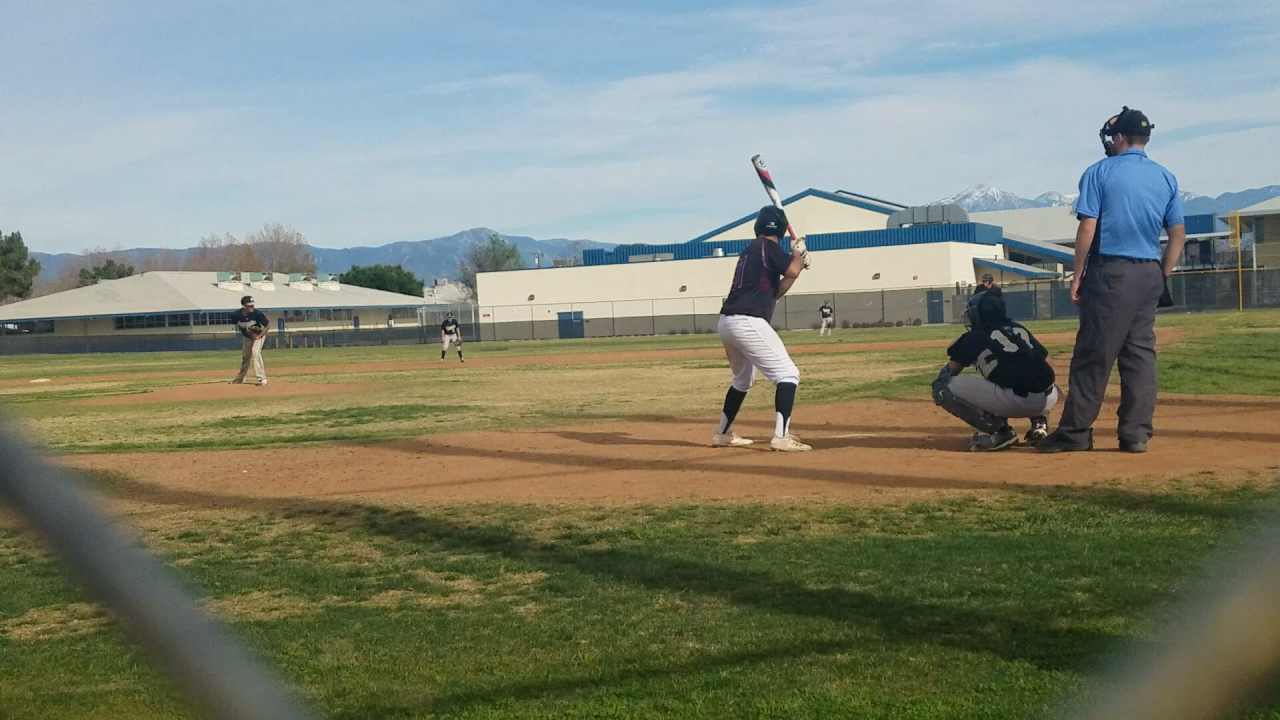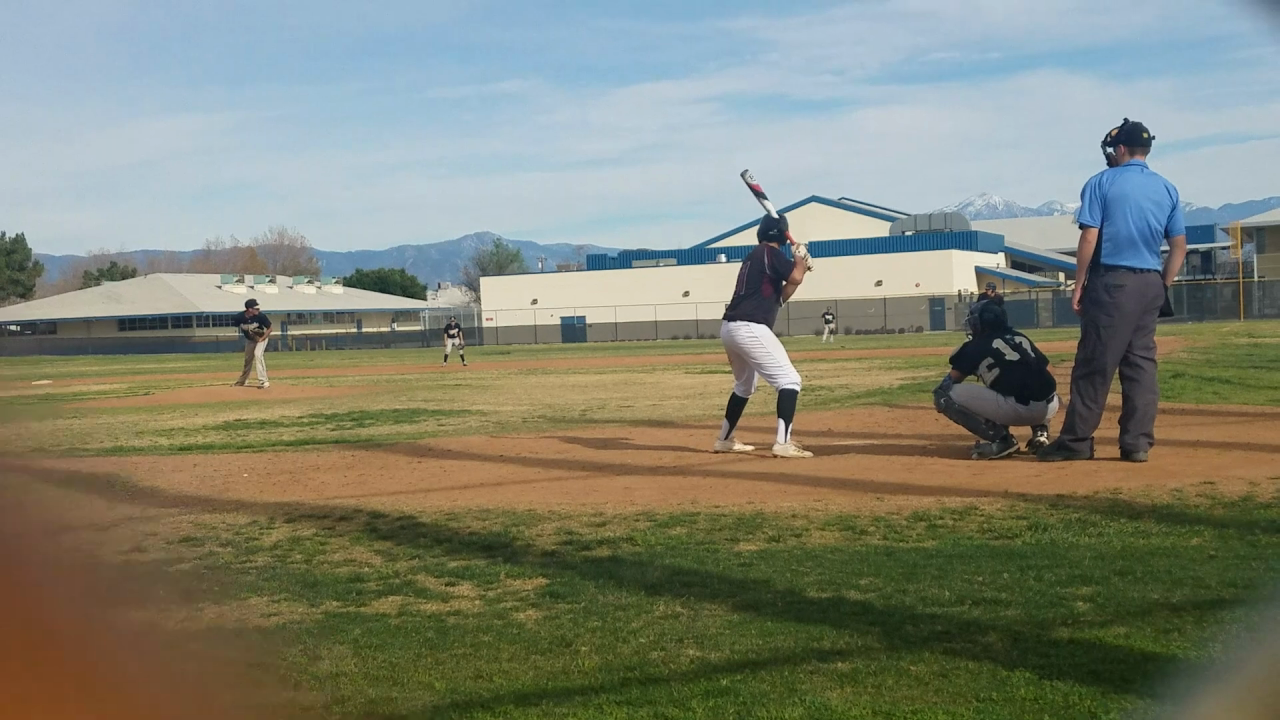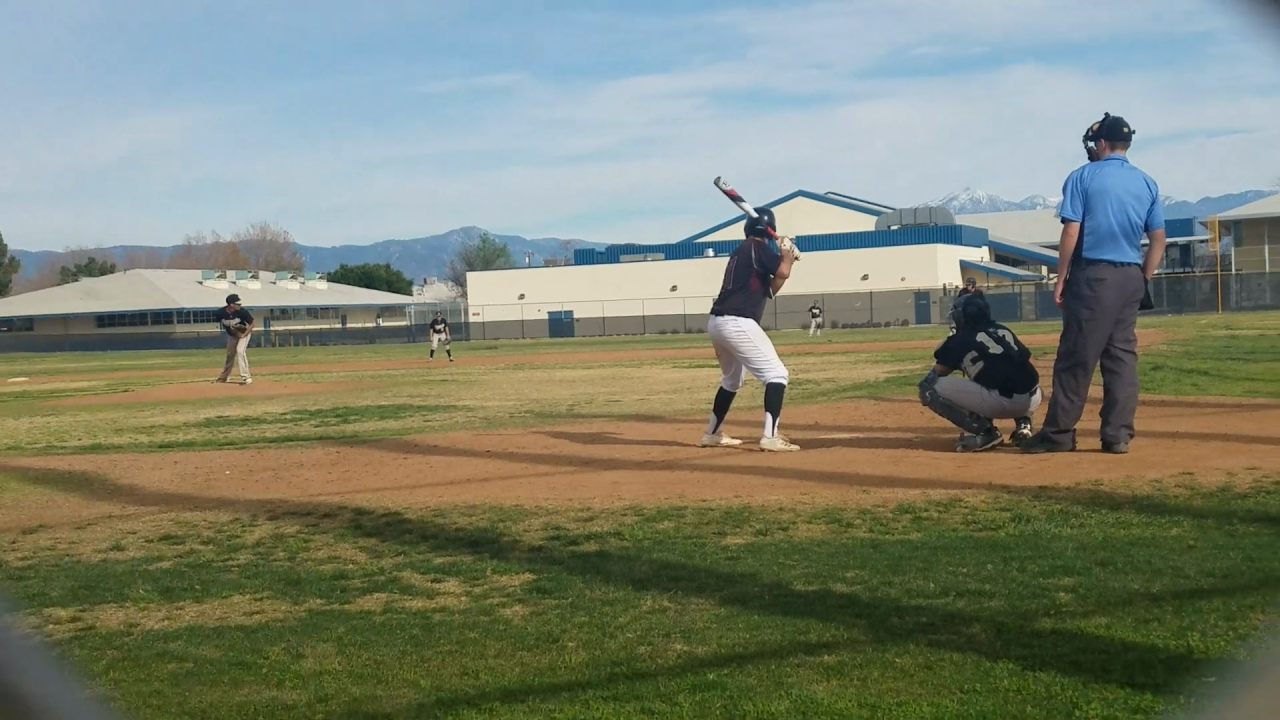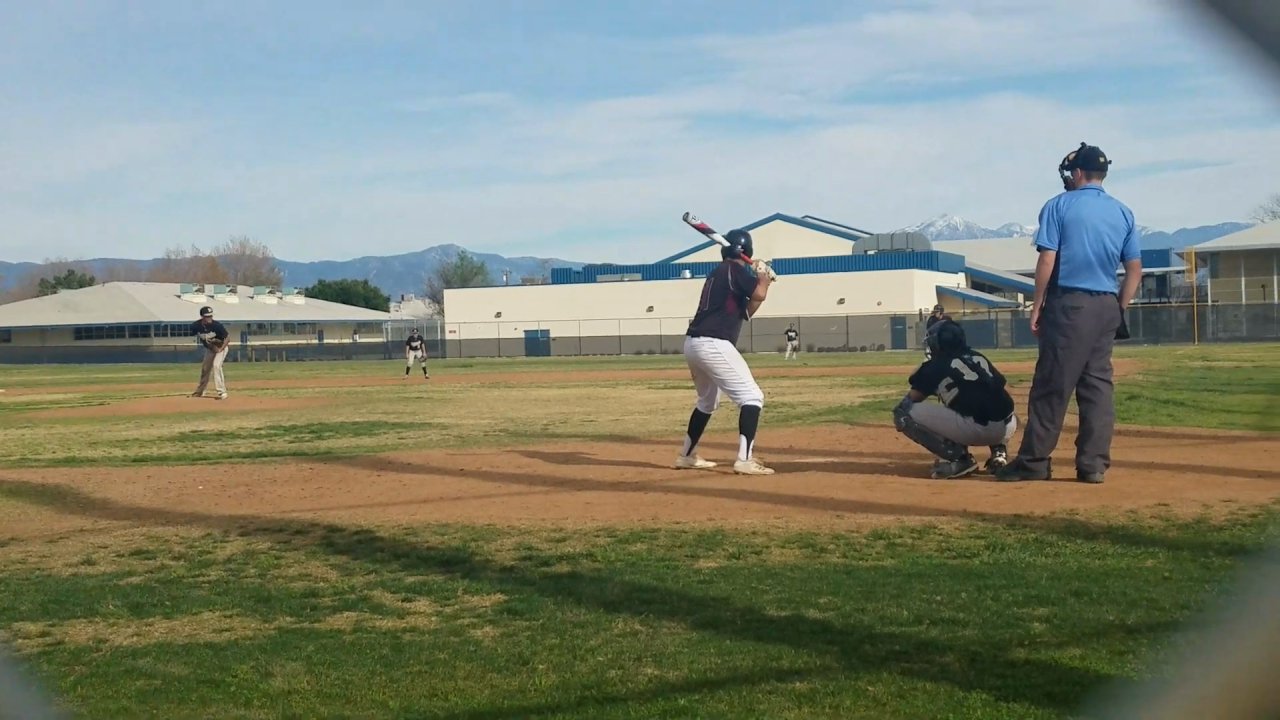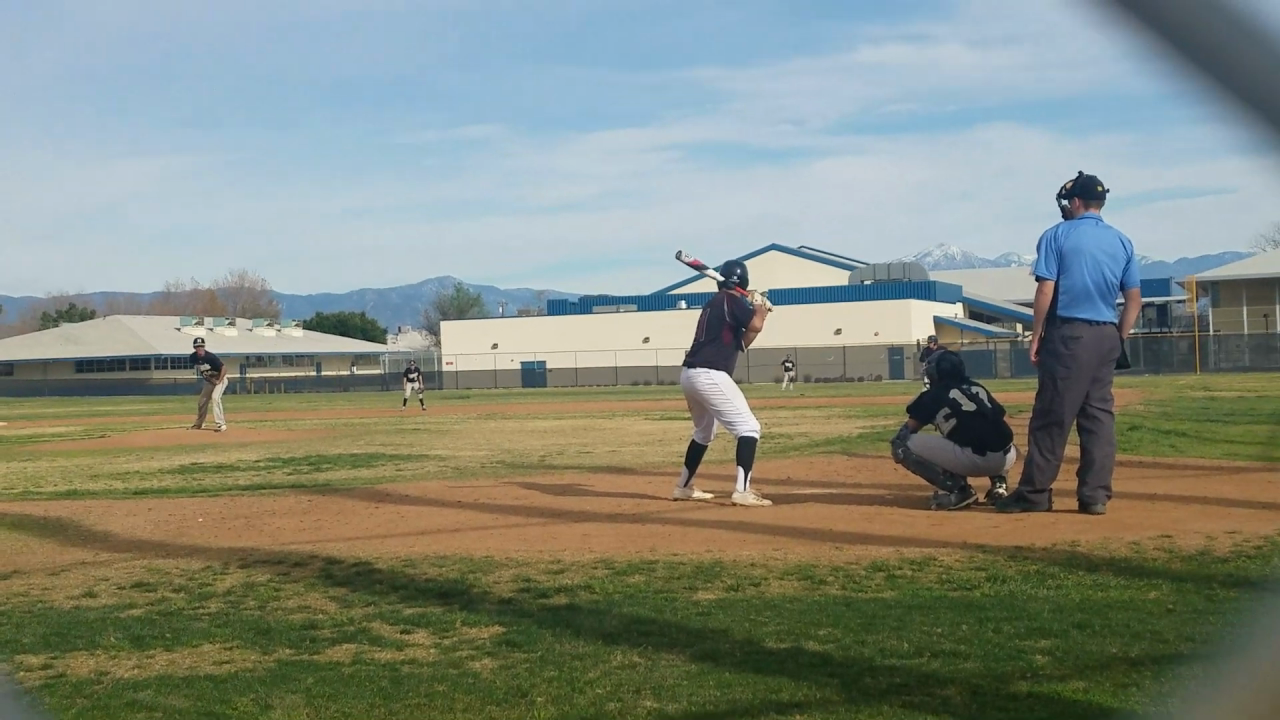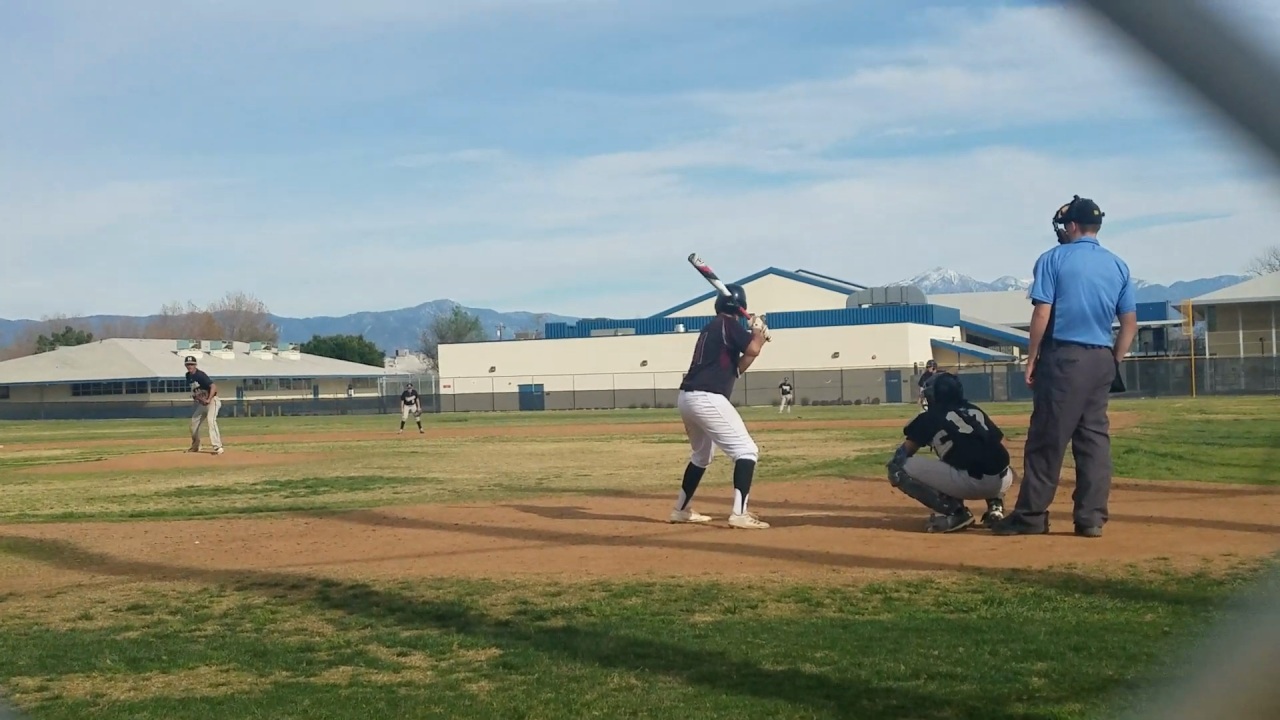
dt=0.2s
person 1, frame 1
left shoulder: (1100, 172)
right shoulder: (1166, 178)
left elbow: (1087, 229)
right elbow: (1178, 236)
left wrist: (1077, 275)
right wrist: (1162, 277)
left hip: (1110, 272)
right hip: (1149, 273)
left knee: (1093, 354)
right knee: (1140, 353)
left ankle: (1075, 433)
right ankle: (1136, 433)
person 1, frame 2
left shoulder: (1101, 182)
right shoulder: (1168, 189)
left elbow: (1089, 239)
right elbow: (1179, 246)
left wrist: (1078, 285)
right wrist: (1162, 287)
left hip: (1111, 282)
right hip: (1150, 284)
left knee: (1095, 363)
right knee: (1142, 363)
left ankle: (1076, 441)
right ankle: (1138, 442)
person 1, frame 3
left shoulder: (1083, 177)
right shoulder: (1147, 184)
left elbow: (1071, 233)
right elbow: (1158, 240)
left wrist: (1061, 278)
right wrist: (1143, 280)
left hip: (1092, 276)
right hip: (1130, 277)
left knee: (1077, 356)
right knee: (1123, 356)
left ankle: (1058, 433)
right ankle: (1119, 434)
person 1, frame 4
left shoulder: (1059, 205)
right shoulder: (1123, 213)
left elbow: (1047, 261)
right elbow: (1134, 269)
left wrist: (1037, 306)
right wrist: (1118, 309)
left hip: (1068, 304)
right hip: (1106, 306)
left knee: (1052, 384)
right knee: (1098, 384)
left ankle: (1033, 461)
right ankle: (1094, 463)
person 1, frame 5
left shoulder: (1057, 235)
right shoulder: (1122, 242)
left elbow: (1046, 291)
right elbow: (1134, 298)
left wrist: (1036, 336)
right wrist: (1119, 339)
left hip: (1068, 334)
right hip: (1107, 336)
left knee: (1052, 415)
right knee: (1099, 415)
left ankle: (1035, 493)
right ankle: (1096, 494)
person 1, frame 6
left shoulder: (1053, 259)
right shoulder: (1118, 266)
left elbow: (1042, 314)
right elbow: (1129, 323)
left wrist: (1032, 359)
right wrist: (1113, 362)
left hip: (1063, 358)
right hip: (1101, 360)
left knee: (1047, 438)
right knee: (1095, 438)
left ankle: (1031, 515)
right ankle: (1092, 517)
person 2, frame 1
left shoulder: (750, 250)
right shoulder: (767, 247)
left elbow: (775, 292)
right elbow: (792, 272)
left wrist: (798, 263)
right wrist: (798, 253)
left hip: (728, 322)
right hip: (748, 323)
left knee: (742, 379)
right knee: (787, 373)
left ankle: (723, 434)
right ankle: (781, 436)
person 2, frame 2
left shoulder: (753, 257)
right shoulder: (770, 253)
left elbow: (779, 297)
right elbow: (795, 278)
left wrist: (801, 267)
right wrist: (799, 258)
left hip: (731, 328)
right hip: (749, 329)
left knee: (744, 385)
right knee: (789, 380)
left ankle: (724, 440)
right ankle: (783, 443)
person 2, frame 3
left shoulder: (740, 251)
right shoulder: (757, 248)
left elbow: (769, 290)
right elbow: (783, 272)
left wrist: (788, 258)
right wrist: (786, 252)
left hip: (718, 323)
right hip: (737, 323)
left knee: (732, 379)
right knee: (776, 374)
left ankle: (712, 433)
right ankle: (770, 437)
person 2, frame 4
left shoulder: (717, 273)
right shoulder: (734, 269)
left elbow: (746, 311)
right elbow: (760, 294)
left wrist: (763, 280)
right wrist: (761, 276)
left hip: (694, 344)
right hip: (713, 344)
left knee: (707, 401)
right knee: (752, 396)
left ankle: (686, 455)
right ankle: (745, 459)
person 2, frame 5
left shoulder: (713, 304)
right shoulder: (730, 300)
left elbow: (741, 343)
right elbow: (756, 326)
left wrist: (759, 312)
right wrist: (758, 307)
left hip: (690, 375)
right hip: (709, 375)
left knee: (704, 432)
right knee: (749, 427)
left ankle: (684, 487)
right ankle: (742, 491)
person 2, frame 6
left shoulder: (711, 328)
right shoulder: (728, 324)
left elbow: (736, 369)
right elbow: (753, 350)
left wrist: (758, 339)
right wrist: (758, 332)
left hip: (688, 398)
right hip: (707, 399)
left knee: (701, 455)
right knee: (746, 450)
left ankle: (681, 509)
right ankle: (739, 513)
person 3, frame 1
left shoulder: (973, 337)
right shoulder: (1019, 329)
left elbow: (948, 373)
right elbow: (1046, 365)
left hip: (1013, 400)
left knee: (942, 387)
left ankle: (997, 430)
right ankle: (1039, 422)
person 3, frame 2
left shoulder: (975, 346)
right shoulder: (1020, 338)
left elbow: (951, 382)
right elbow: (1047, 374)
left hip: (1015, 409)
right hip: (1049, 406)
left knee: (943, 395)
left ankle: (999, 438)
right ankle: (1040, 431)
person 3, frame 3
left shoulder: (959, 340)
right shoulder: (1004, 331)
left elbow: (935, 376)
right elbow: (1028, 364)
left hip: (999, 402)
right hip: (1032, 399)
left knee: (928, 387)
left ankle: (983, 431)
right ankle: (1023, 423)
person 3, frame 4
left shoulder: (934, 365)
right shoulder: (979, 358)
left elbow: (911, 401)
right elbow: (1004, 394)
left hip: (973, 429)
left knee: (903, 413)
left ankle: (957, 457)
right ankle: (998, 451)
person 3, frame 5
left shoulder: (932, 395)
right shoulder: (978, 388)
left elbow: (907, 432)
right elbow: (1002, 425)
left hip: (972, 460)
right hip: (1006, 458)
left knee: (901, 445)
left ankle: (957, 489)
right ankle: (998, 482)
person 3, frame 6
left shoulder: (930, 417)
right shoulder: (976, 411)
left elbow: (903, 454)
right elbow: (999, 447)
left hip: (969, 483)
right hip: (1003, 481)
left knee: (897, 468)
left ankle: (953, 511)
right ankle: (995, 505)
